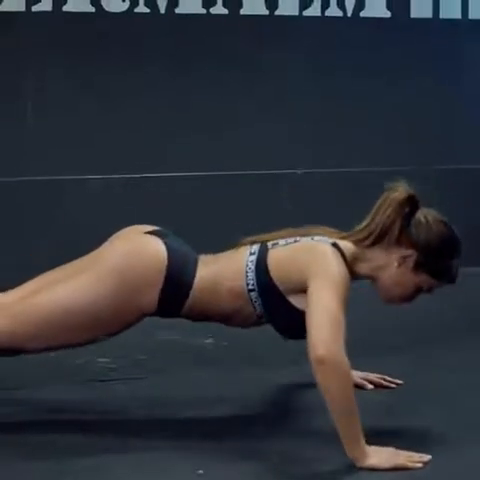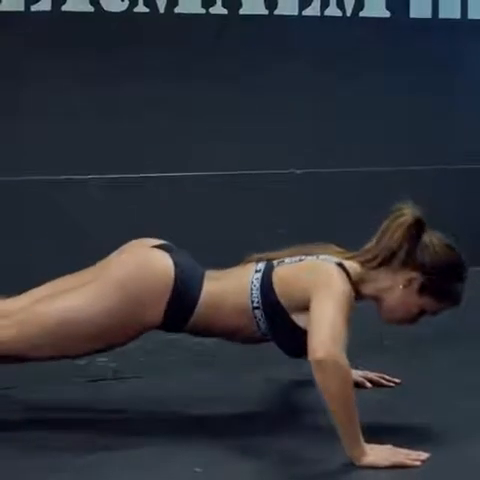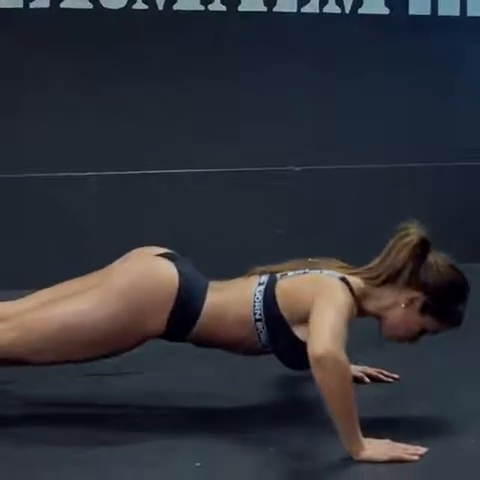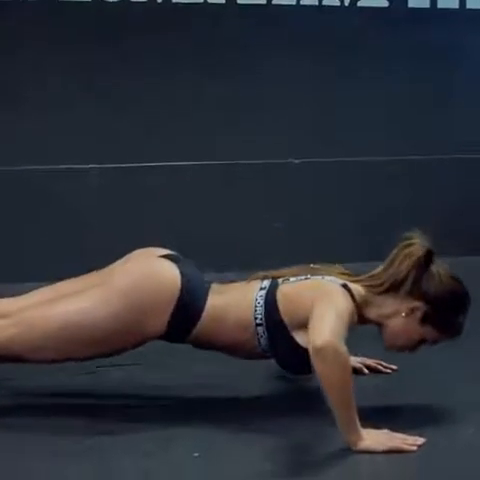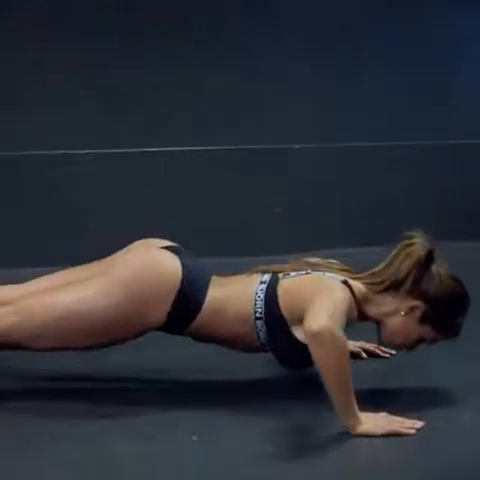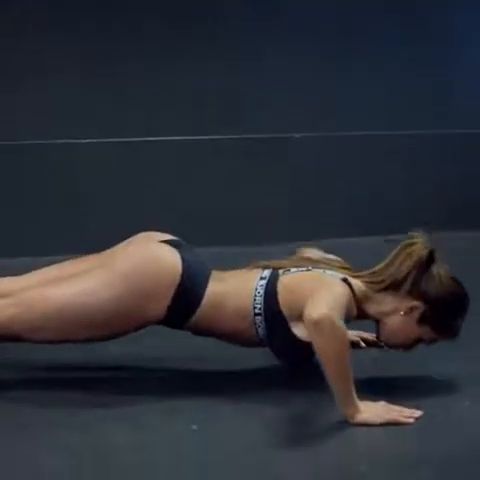
dt=0.2s
person 1, frame 1
left shoulder: (334, 248)
right shoulder: (331, 265)
right elbow: (324, 355)
left wrist: (337, 375)
right wrist: (362, 454)
left hip: (150, 254)
right hip: (145, 274)
person 1, frame 2
left shoulder: (340, 267)
right shoulder: (336, 283)
right elbow: (323, 358)
left wrist: (340, 374)
right wrist: (360, 452)
left hip: (156, 265)
right hip: (151, 288)
person 1, frame 3
left shoulder: (342, 279)
right shoulder: (340, 295)
right elbow: (323, 355)
left wrist: (340, 370)
right wrist: (358, 447)
left hip: (158, 272)
right hip: (153, 298)
person 1, frame 4
left shoulder: (346, 285)
right shoulder: (340, 302)
right elbow: (323, 347)
left wrist: (337, 360)
right wrist: (357, 437)
left hip: (159, 270)
right hip: (155, 299)
person 1, frame 5
left shoulder: (343, 278)
right shoulder: (339, 297)
right elbow: (319, 331)
left wrist: (335, 346)
right wrist: (355, 419)
left hip: (160, 262)
right hip: (155, 290)
person 1, frame 6
left shoulder: (343, 274)
right shoulder: (339, 294)
right elbow: (319, 318)
left wrist: (335, 337)
right wrist: (354, 408)
left hip: (160, 254)
right hip: (156, 284)
